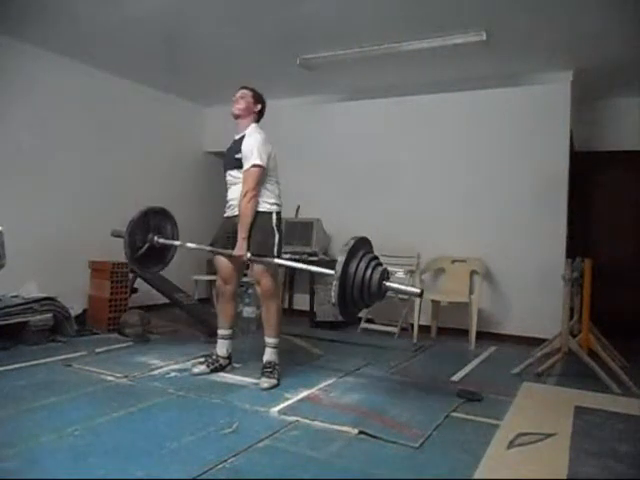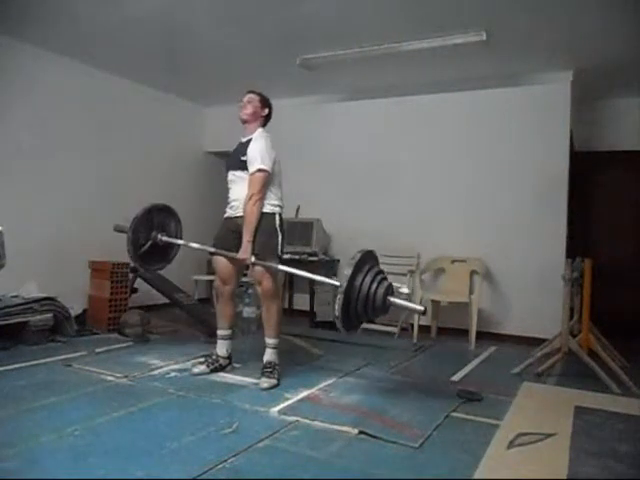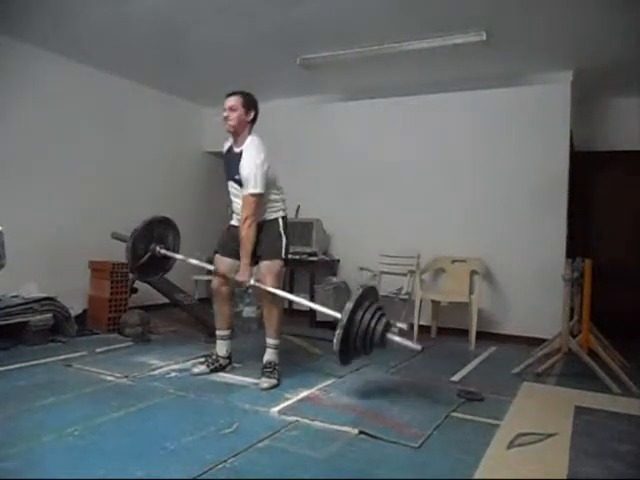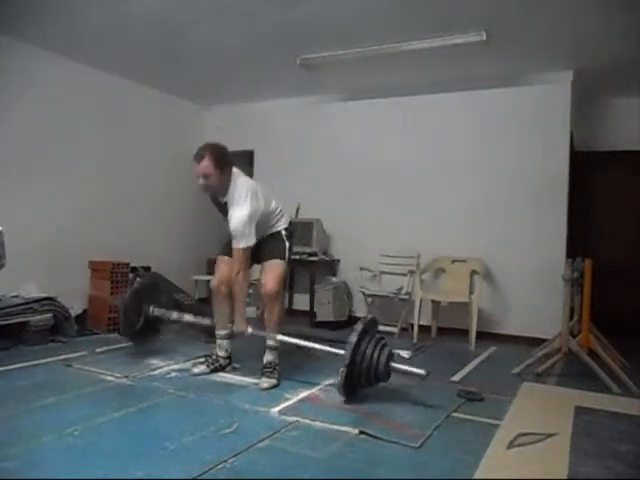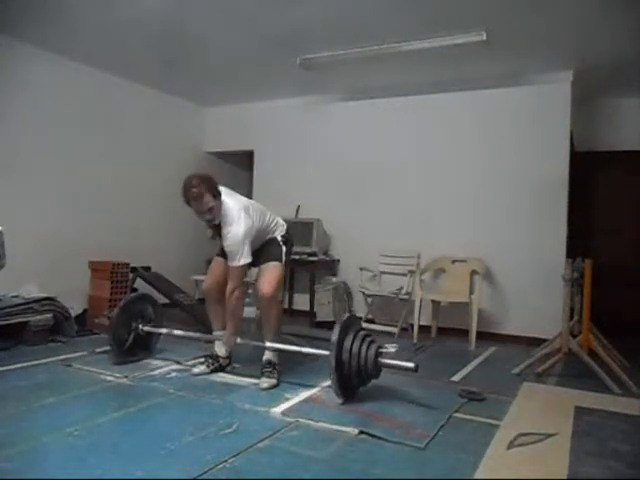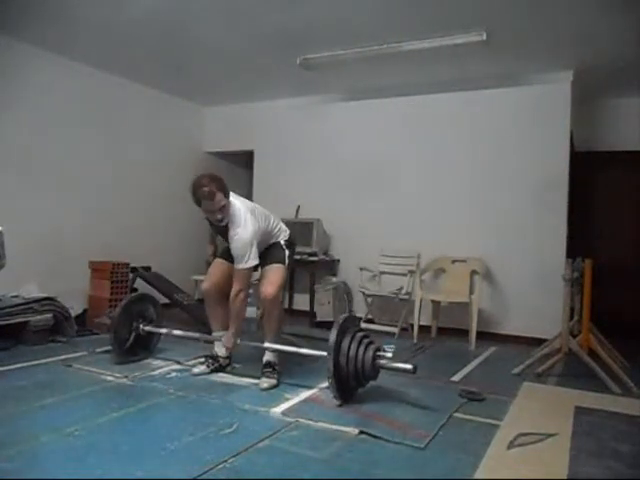
dt=0.4s
person 1, frame 1
left shoulder: (255, 139)
right shoulder: (235, 143)
left elbow: (250, 194)
left wrist: (242, 240)
right wrist: (234, 233)
left hip: (261, 217)
right hip: (232, 217)
left knee: (265, 287)
right knee: (224, 286)
left ankle: (270, 361)
right ankle: (222, 354)
person 1, frame 2
left shoulder: (261, 143)
right shoulder: (239, 146)
left elbow: (255, 197)
left wrist: (247, 244)
right wrist: (237, 237)
left hip: (264, 219)
right hip: (233, 218)
left knee: (266, 287)
right knee: (222, 285)
left ankle: (270, 361)
right ankle: (222, 355)
person 1, frame 3
left shoulder: (253, 158)
right shoulder: (230, 145)
left elbow: (249, 221)
left wrist: (245, 267)
left hip: (269, 222)
right hip: (239, 220)
left knee: (268, 287)
right knee: (219, 285)
left ankle: (271, 361)
right ankle: (222, 355)
person 1, frame 4
left shoulder: (241, 208)
right shoulder: (216, 179)
left elbow: (241, 270)
left wrist: (240, 319)
left hip: (273, 232)
right hip: (246, 233)
left knee: (270, 289)
right knee: (219, 285)
left ankle: (270, 360)
right ankle: (222, 354)
person 1, frame 5
left shoulder: (236, 227)
right shoulder: (206, 201)
left elbow: (235, 288)
left wrist: (231, 333)
right wrist: (214, 229)
left hip: (272, 238)
right hip: (242, 241)
left knee: (267, 292)
right knee: (210, 288)
left ankle: (270, 359)
right ankle: (221, 354)
person 1, frame 6
left shoulder: (243, 229)
right shoulder: (210, 205)
left elbow: (239, 290)
left wrist: (233, 334)
right wrist: (212, 242)
left hip: (274, 243)
right hip: (237, 246)
left knee: (269, 294)
right knee: (209, 288)
left ankle: (270, 360)
right ankle: (220, 354)
